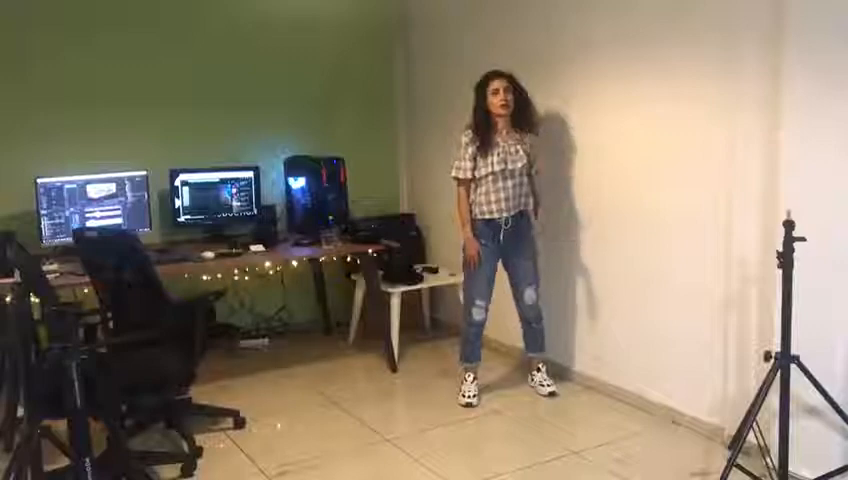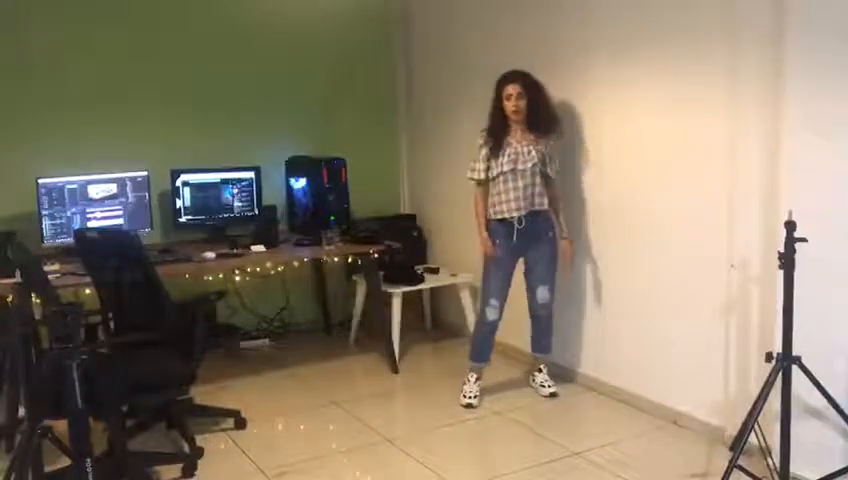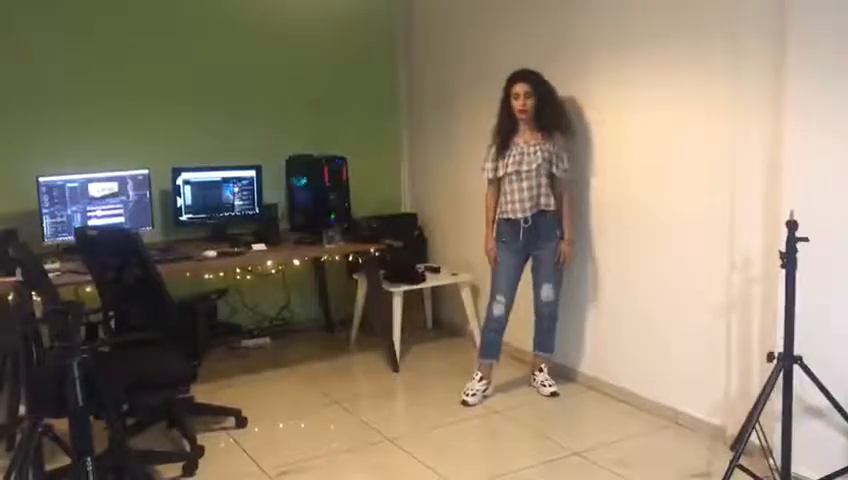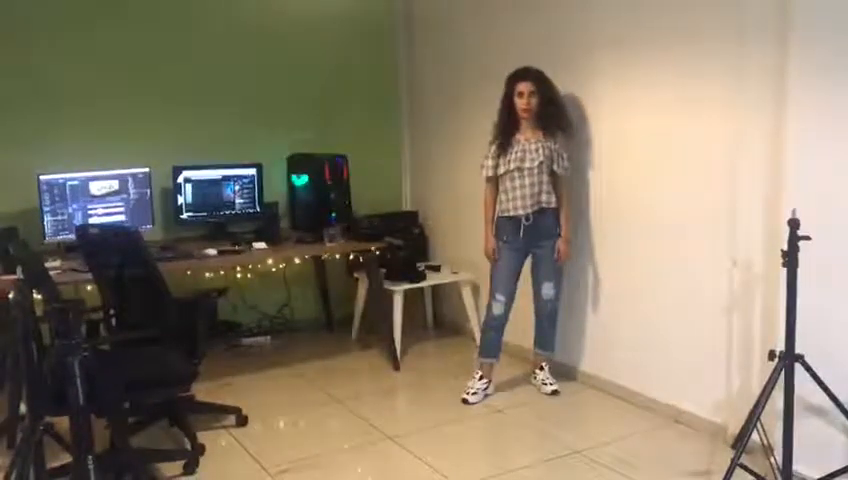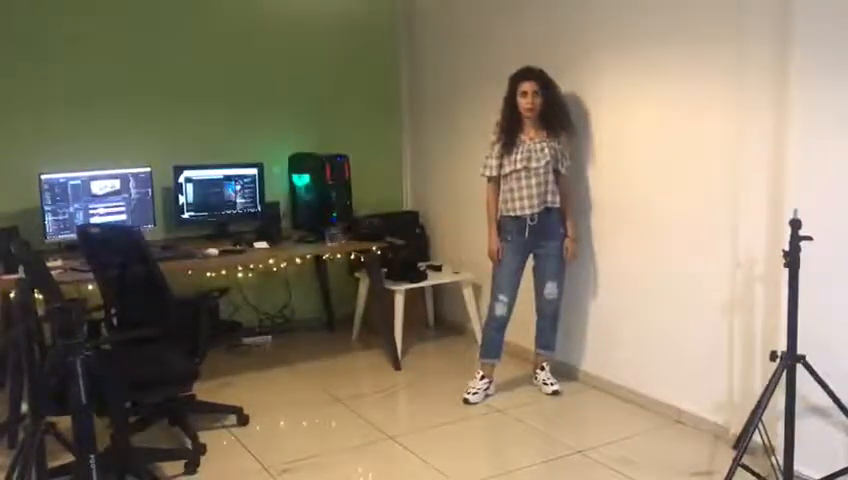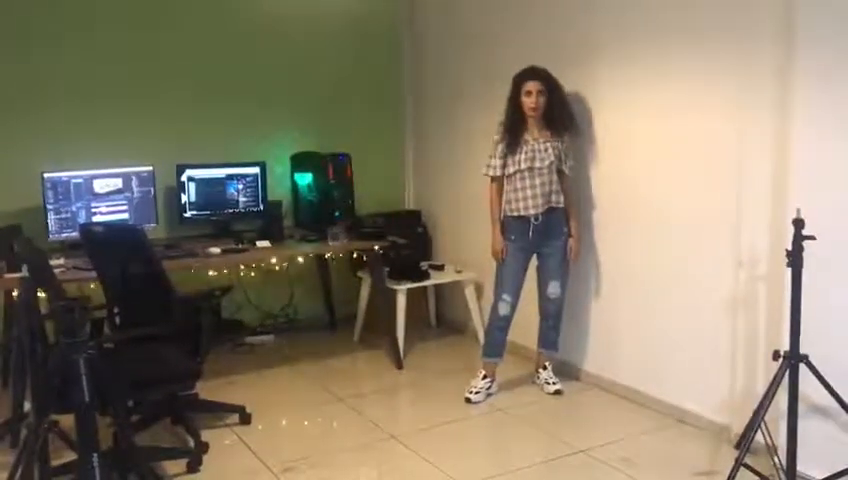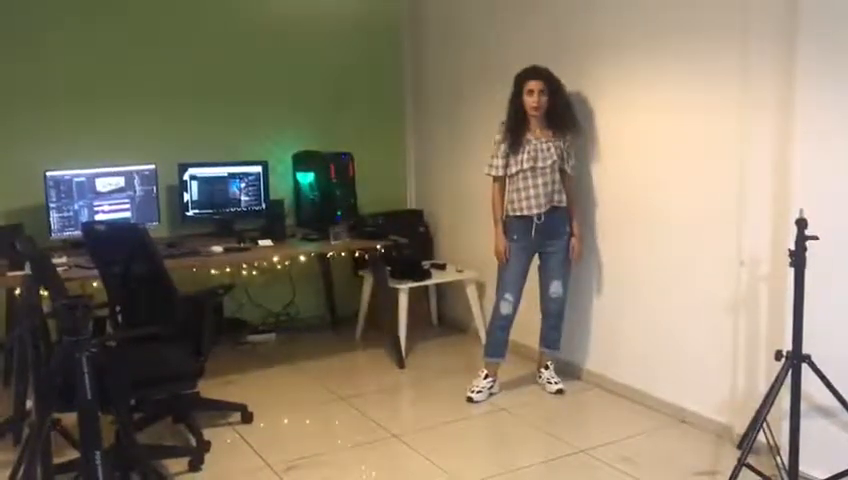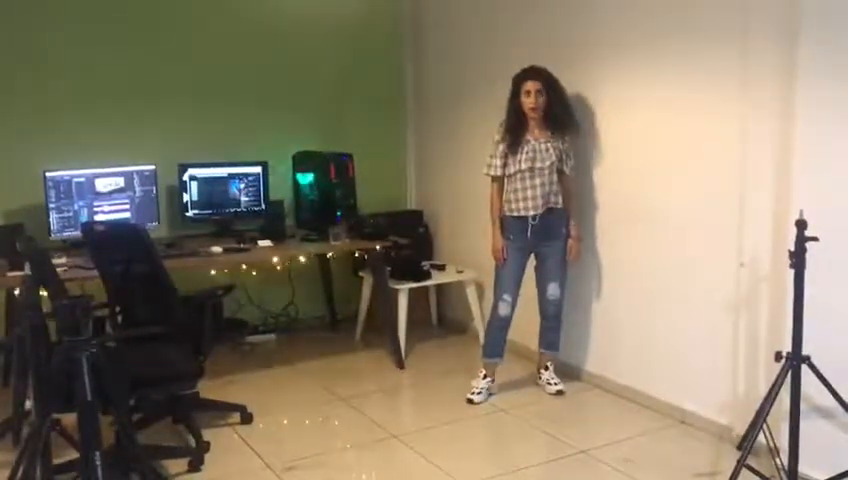
dt=0.5s
person 1, frame 1
left shoulder: (525, 139)
right shoulder: (473, 139)
left elbow: (530, 187)
right elbow: (463, 189)
left wrist: (536, 216)
right wrist: (467, 235)
left hip: (519, 229)
right hip: (485, 230)
left knee: (530, 303)
right knee: (477, 307)
left ankle: (537, 369)
right ankle: (469, 377)
person 1, frame 2
left shoulder: (543, 141)
right shoulder: (490, 141)
left elbow: (551, 189)
right elbow: (480, 191)
left wrist: (563, 232)
right wrist: (483, 234)
left hip: (539, 229)
right hip: (501, 230)
left knee: (542, 303)
right knee: (491, 307)
left ankle: (539, 371)
right ankle: (474, 377)
person 1, frame 3
left shoulder: (553, 141)
right shoulder: (501, 142)
left elbow: (562, 191)
right elbow: (492, 191)
left wrist: (567, 236)
right wrist: (489, 235)
left hip: (546, 229)
right hip: (510, 231)
left knee: (547, 303)
right knee: (499, 305)
left ankle: (540, 370)
right ankle: (482, 377)
person 1, frame 4
left shoulder: (553, 139)
right shoulder: (501, 140)
left elbow: (561, 190)
right elbow: (491, 189)
left wrist: (564, 234)
right wrist: (488, 233)
left hip: (545, 227)
right hip: (510, 228)
left knee: (547, 301)
right knee: (498, 303)
left ankle: (541, 368)
right ankle: (484, 376)
person 1, frame 5
left shoulder: (556, 139)
right shoulder: (503, 140)
left elbow: (563, 187)
right elbow: (492, 188)
left wrist: (570, 231)
right wrist: (492, 233)
left hip: (550, 227)
right hip: (513, 228)
left knee: (549, 301)
right knee: (500, 303)
left ankle: (542, 368)
right ankle: (485, 376)
person 1, frame 6
left shoulder: (559, 138)
right shoulder: (506, 138)
left elbow: (566, 186)
right elbow: (495, 187)
left wrist: (574, 230)
right wrist: (496, 232)
left hip: (553, 227)
right hip: (517, 228)
left knee: (552, 301)
right knee: (504, 303)
left ankle: (544, 368)
right ankle: (487, 375)
person 1, frame 7
left shoulder: (562, 138)
right shoulder: (508, 138)
left elbow: (568, 185)
right elbow: (498, 187)
left wrist: (576, 229)
right wrist: (499, 233)
left hip: (556, 226)
right hip: (519, 227)
left knee: (555, 300)
right knee: (506, 302)
left ankle: (546, 367)
right ankle: (489, 375)
person 1, frame 8
left shoulder: (560, 138)
right shoulder: (507, 138)
left elbow: (566, 185)
right elbow: (496, 187)
left wrist: (573, 230)
right wrist: (496, 232)
left hip: (552, 227)
right hip: (515, 227)
left knee: (552, 301)
right knee: (503, 303)
left ankle: (546, 368)
right ankle: (487, 375)
